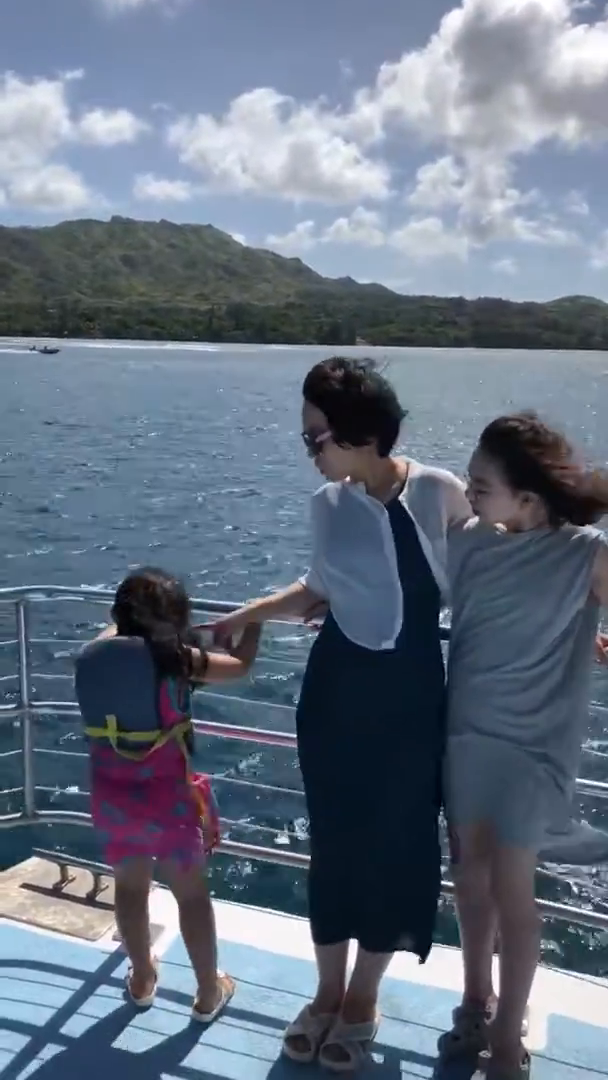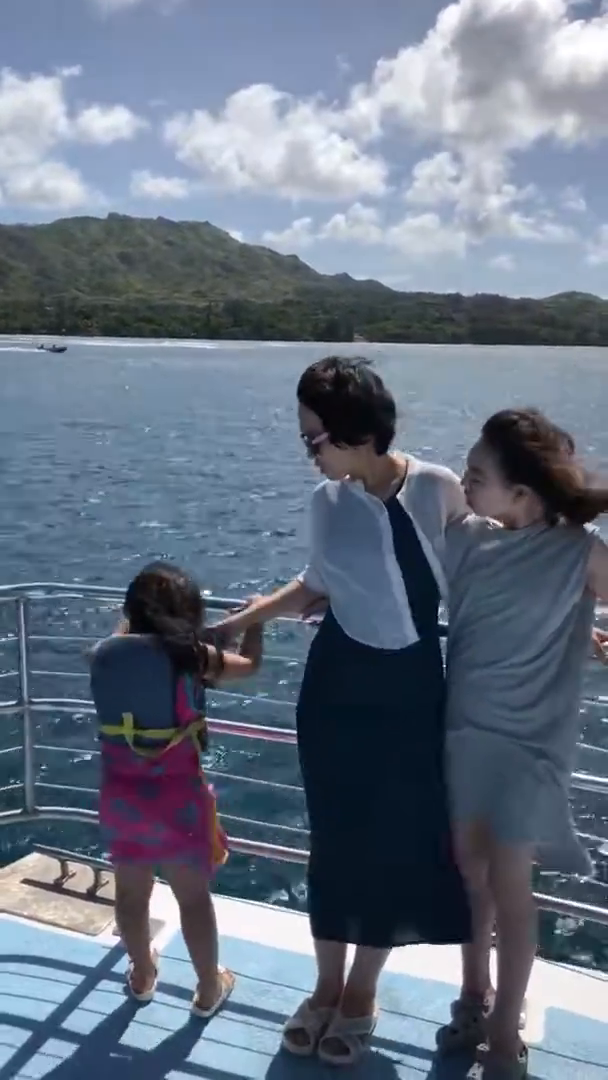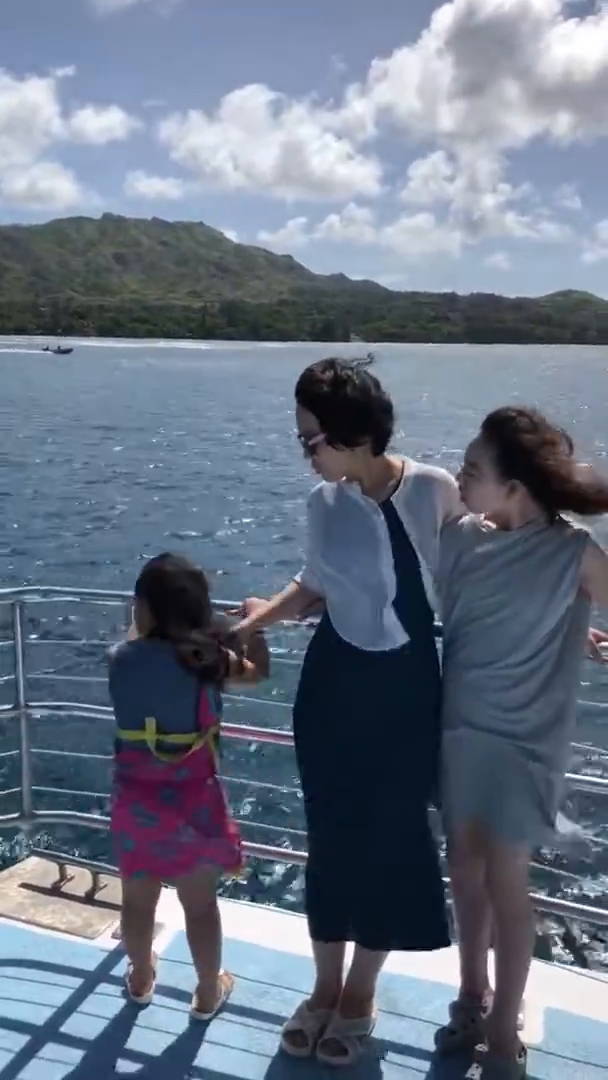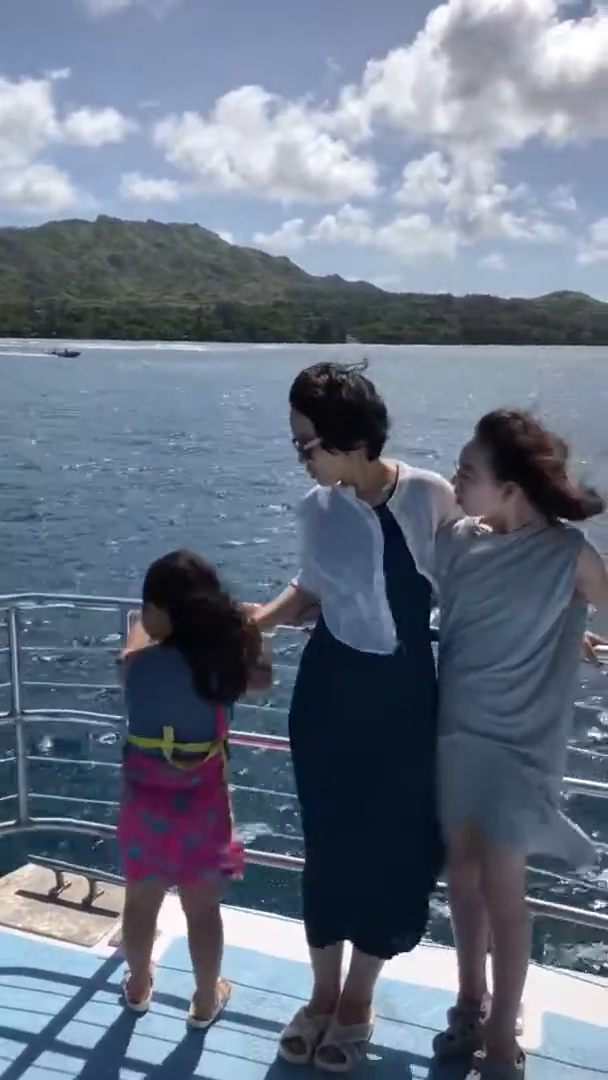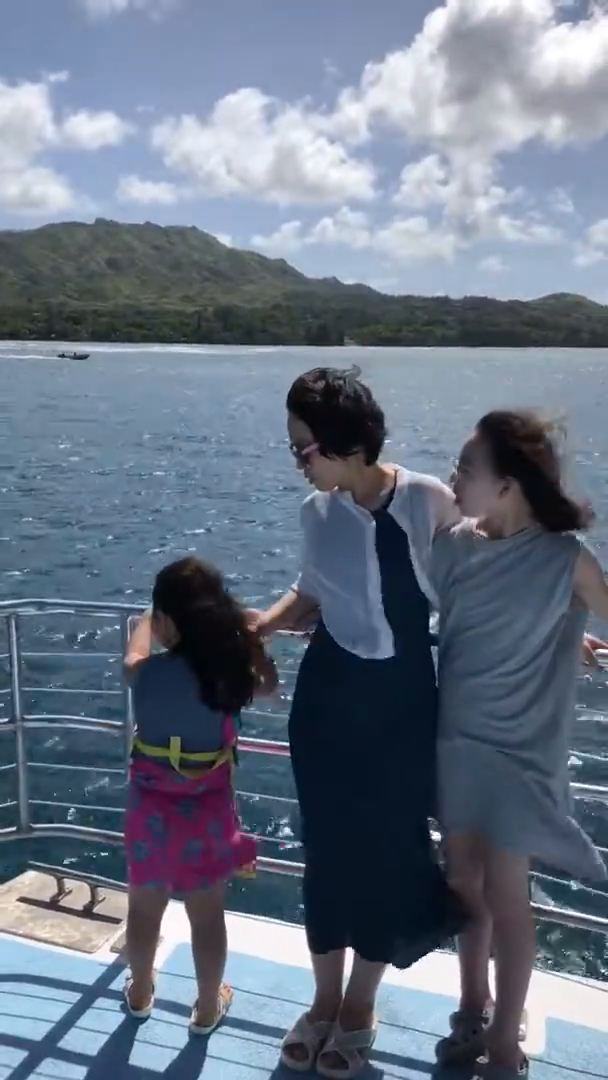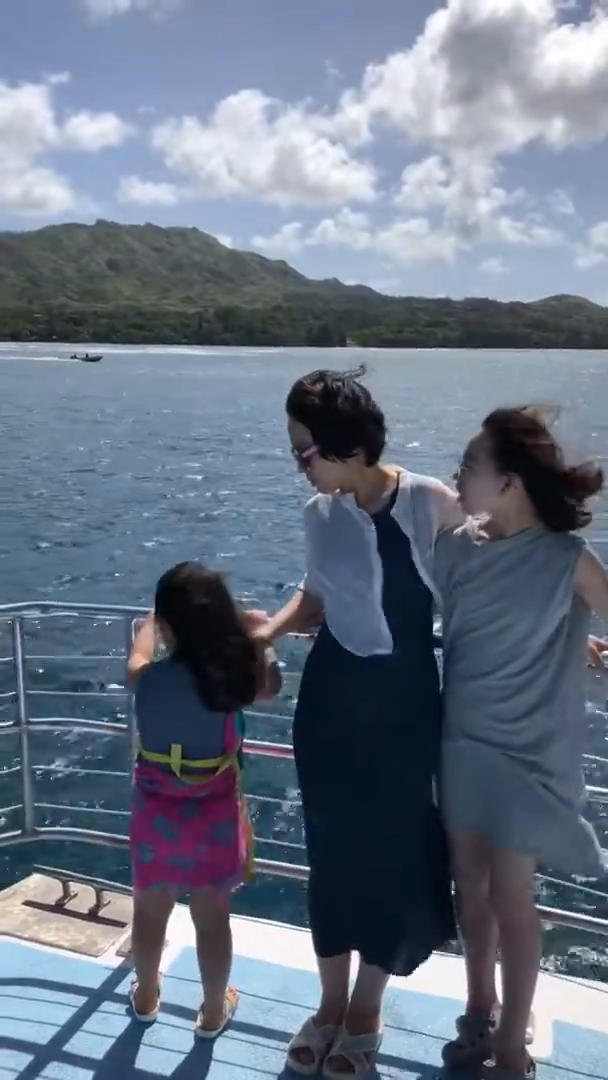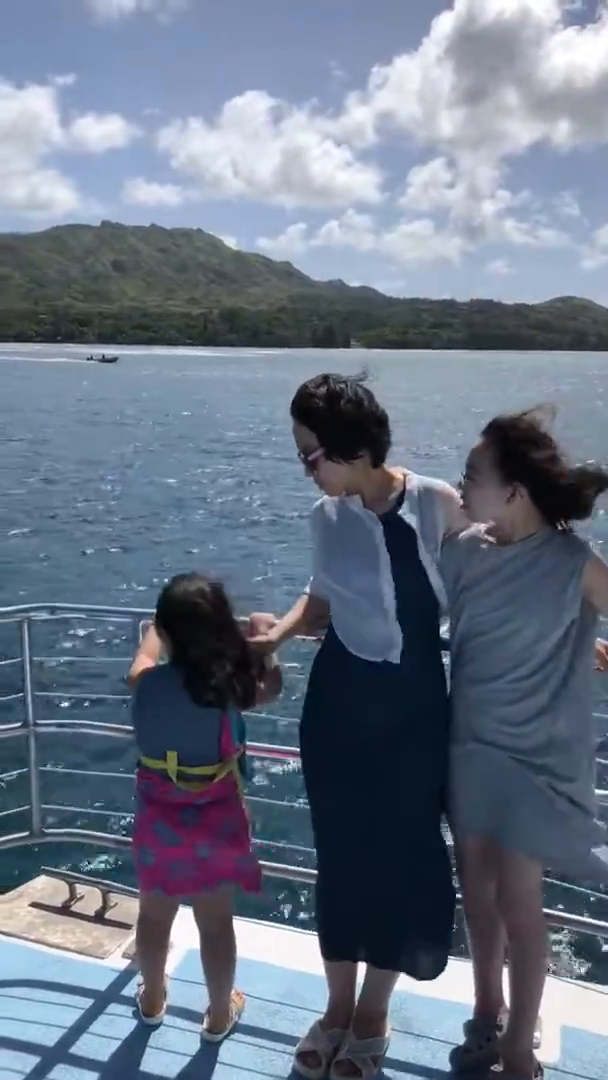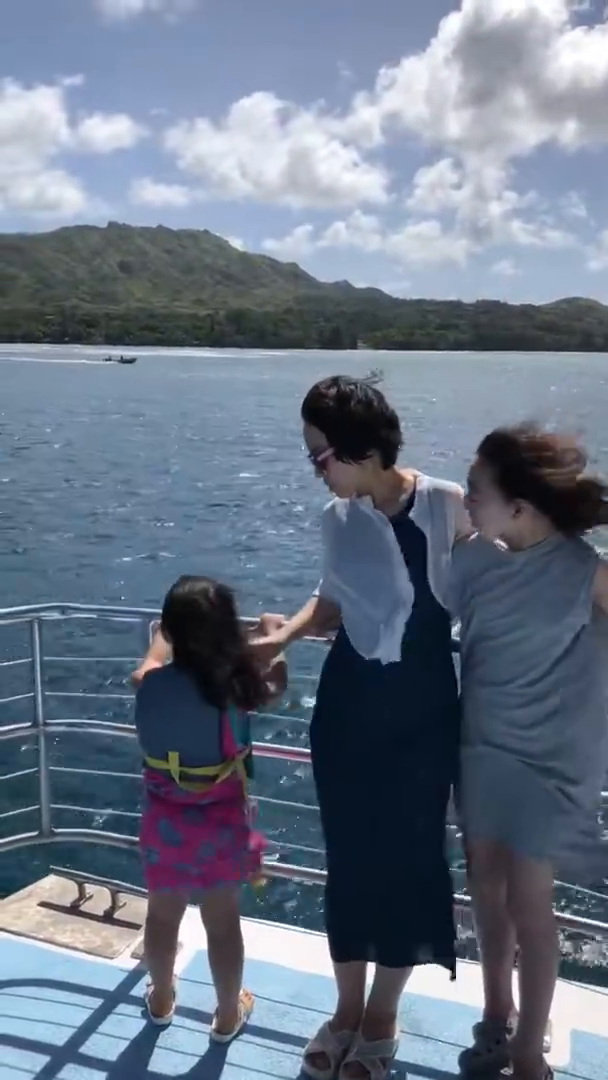
dt=0.2s
person 1, frame 1
left shoulder: (439, 492)
right shoulder: (328, 503)
right wrist: (256, 610)
left hip: (410, 694)
right hip: (335, 689)
left knee: (391, 845)
right knee: (332, 842)
left ankle: (362, 998)
right ankle: (327, 991)
person 1, frame 2
left shoulder: (439, 489)
right shoulder: (327, 500)
right wrist: (256, 611)
left hip: (409, 691)
right hip: (334, 686)
left knee: (392, 842)
right knee: (332, 838)
left ankle: (361, 992)
right ankle: (326, 985)
person 1, frame 3
left shoulder: (434, 491)
right shoulder: (322, 502)
right wrist: (256, 619)
left hip: (406, 693)
right hip: (330, 688)
left knee: (389, 843)
right knee: (329, 840)
left ankle: (359, 993)
right ankle: (325, 987)
person 1, frame 4
left shoulder: (430, 495)
right shoulder: (318, 506)
right wrist: (252, 623)
left hip: (402, 698)
right hip: (326, 693)
left knee: (387, 848)
right knee: (326, 845)
left ankle: (358, 999)
right ankle: (323, 993)
person 1, frame 5
left shoulder: (428, 499)
right shoulder: (316, 511)
right wrist: (256, 628)
left hip: (402, 702)
right hip: (325, 698)
left knee: (387, 854)
right knee: (326, 851)
left ankle: (360, 1005)
right ankle: (325, 998)
person 1, frame 6
left shoulder: (431, 501)
right shoulder: (319, 514)
right wrist: (266, 631)
left hip: (405, 704)
right hip: (329, 700)
left knee: (390, 856)
right knee: (331, 853)
left ankle: (366, 1010)
right ankle: (331, 1003)
person 1, frame 7
left shoulder: (438, 503)
right shoulder: (326, 516)
right wrist: (275, 635)
left hip: (412, 708)
right hip: (337, 703)
left knee: (397, 859)
right knee: (338, 857)
left ankle: (373, 1014)
right ankle: (337, 1006)
person 1, frame 8
left shoulder: (447, 505)
right shoulder: (336, 518)
right wrist: (282, 637)
left hip: (422, 710)
right hip: (346, 705)
left knee: (405, 860)
right knee: (347, 858)
left ankle: (381, 1015)
right ankle: (346, 1008)
person 2, frame 1
right shoulder: (468, 539)
left hip: (530, 744)
right hip: (465, 731)
left knee: (511, 891)
right knee: (470, 874)
right ankle: (477, 1002)
person 2, frame 2
right shoulder: (466, 534)
left hip: (528, 740)
right hip: (463, 726)
left knee: (509, 886)
right knee: (469, 869)
right ankle: (475, 996)
person 2, frame 3
right shoulder: (459, 535)
left hip: (522, 740)
right hip: (459, 726)
left knee: (505, 886)
right knee: (465, 870)
right ankle: (473, 996)
person 2, frame 4
right shoulder: (454, 539)
left hip: (518, 743)
right hip: (454, 731)
left knee: (501, 890)
right knee: (462, 874)
right ankle: (471, 1002)
person 2, frame 5
right shoulder: (452, 543)
left hip: (519, 749)
right hip: (454, 736)
left knee: (505, 897)
right knee: (464, 881)
right ankle: (474, 1007)
person 2, frame 6
right shoulder: (455, 546)
left hip: (525, 752)
right hip: (460, 739)
left knee: (510, 899)
right knee: (469, 883)
right ankle: (480, 1010)
person 2, frame 7
right shoulder: (462, 549)
left hip: (534, 755)
right hip: (469, 743)
left knee: (518, 902)
right knee: (476, 886)
right ankle: (487, 1014)
person 2, frame 8
right shoulder: (473, 554)
left hip: (545, 758)
right hip: (479, 745)
left knee: (528, 905)
right knee: (486, 889)
right ankle: (497, 1016)
person 3, frame 1
left shoulder: (92, 655)
right shoulder: (176, 657)
right elbow: (241, 665)
right wrist: (252, 625)
left hip: (111, 794)
right hip: (166, 795)
left knee: (129, 885)
right knee: (192, 893)
left ankle: (142, 978)
right ankle: (209, 992)
person 3, frame 2
left shoulder: (105, 653)
right shoulder: (189, 654)
right elbow: (249, 664)
right wrist: (254, 622)
left hip: (121, 794)
right hip: (178, 794)
left knee: (131, 889)
right knee: (193, 895)
left ankle: (141, 974)
right ankle: (209, 988)
person 3, frame 3
left shoulder: (123, 657)
right shoulder: (209, 657)
right elbow: (257, 671)
left wrist: (146, 623)
left hip: (136, 799)
right hip: (194, 800)
left knee: (137, 897)
right knee: (200, 902)
left ankle: (140, 978)
right ankle: (208, 992)
person 3, frame 4
left shoulder: (138, 664)
right shoulder: (224, 664)
right elbow: (262, 678)
left wrist: (148, 620)
right wrist: (251, 629)
left hip: (145, 804)
right hip: (202, 806)
left knee: (140, 903)
right knee: (203, 909)
left ankle: (138, 985)
right ankle: (206, 1000)
person 3, frame 5
left shoulder: (147, 672)
right shoulder: (231, 673)
right elbow: (268, 683)
left wrist: (147, 619)
right wrist: (253, 636)
left hip: (152, 810)
right hip: (209, 811)
left knee: (144, 908)
right knee: (207, 914)
left ankle: (140, 992)
right ankle: (208, 1007)
person 3, frame 6
left shoulder: (148, 678)
right shoulder: (234, 678)
left elbow: (138, 654)
right elbow: (271, 683)
left wrist: (152, 619)
right wrist: (258, 635)
left hip: (156, 813)
right hip: (214, 815)
left knee: (149, 910)
right knee: (212, 917)
left ankle: (145, 995)
right ankle: (214, 1010)
person 3, frame 7
left shoulder: (145, 683)
right shoulder: (232, 685)
left elbow: (145, 655)
right elbow: (271, 685)
left wrist: (159, 625)
right wrist: (263, 637)
left hip: (158, 819)
right hip: (216, 820)
left knee: (154, 915)
right knee: (215, 922)
left ankle: (152, 998)
right ankle: (220, 1013)
person 3, frame 8
left shoulder: (148, 684)
right shoulder: (235, 686)
left elbow: (156, 657)
right elbow: (276, 684)
left wrist: (172, 626)
left hip: (164, 819)
right hip: (221, 822)
left knee: (162, 915)
right knee: (223, 922)
left ankle: (161, 999)
right ankle: (228, 1014)
